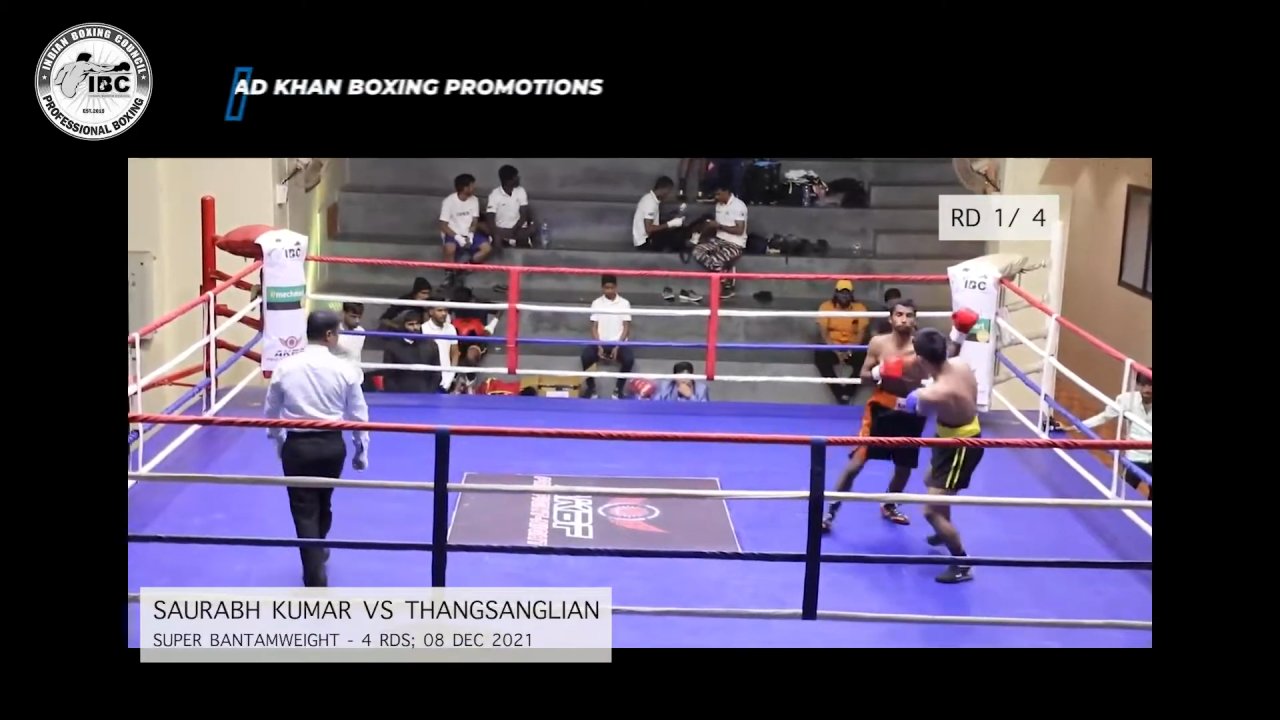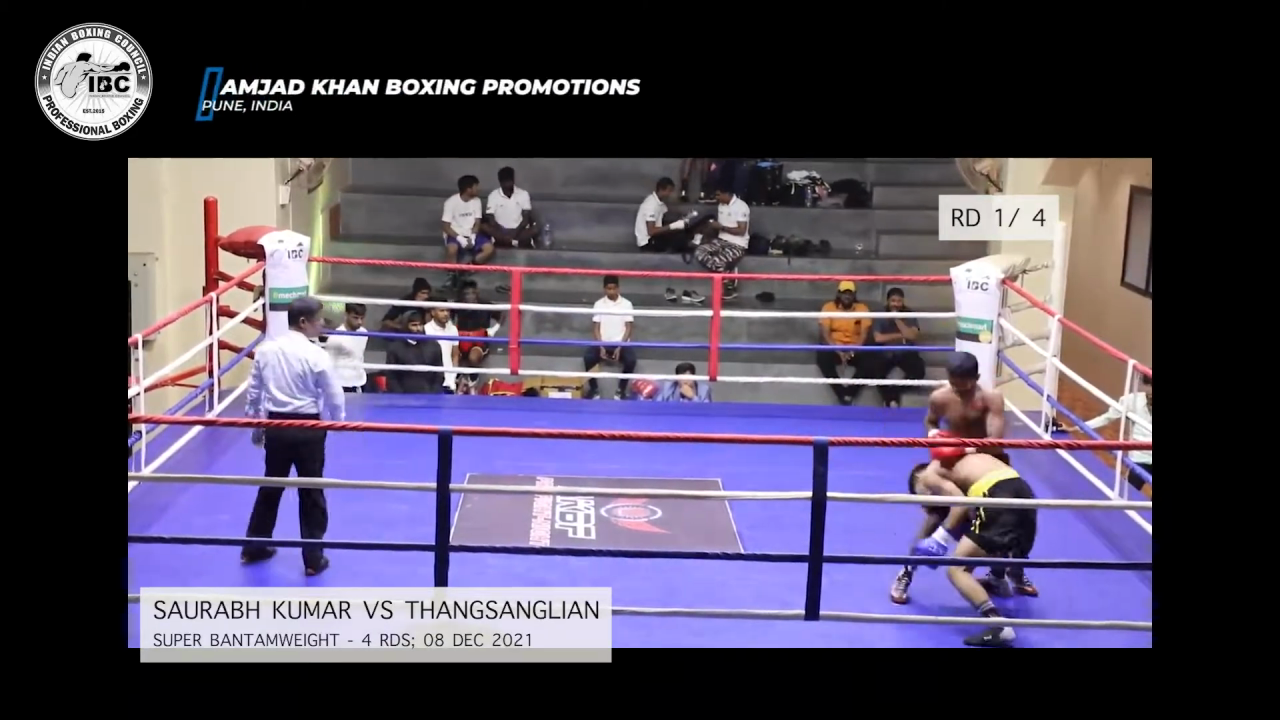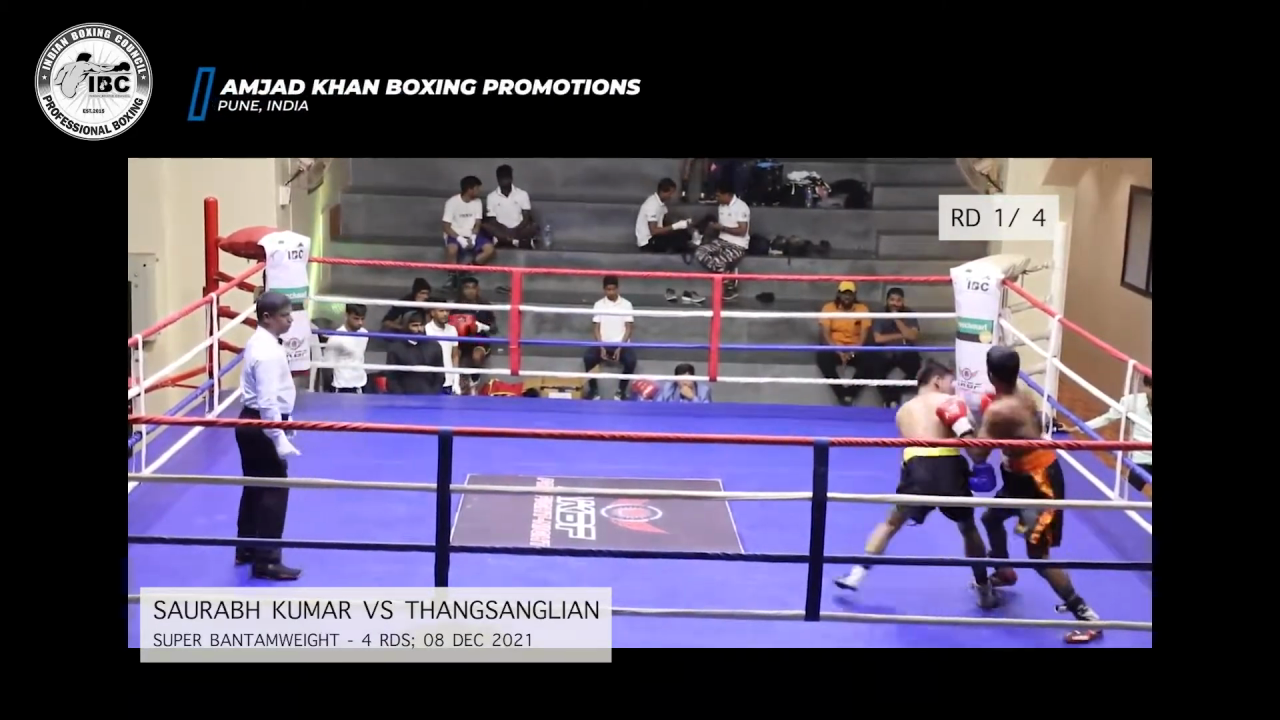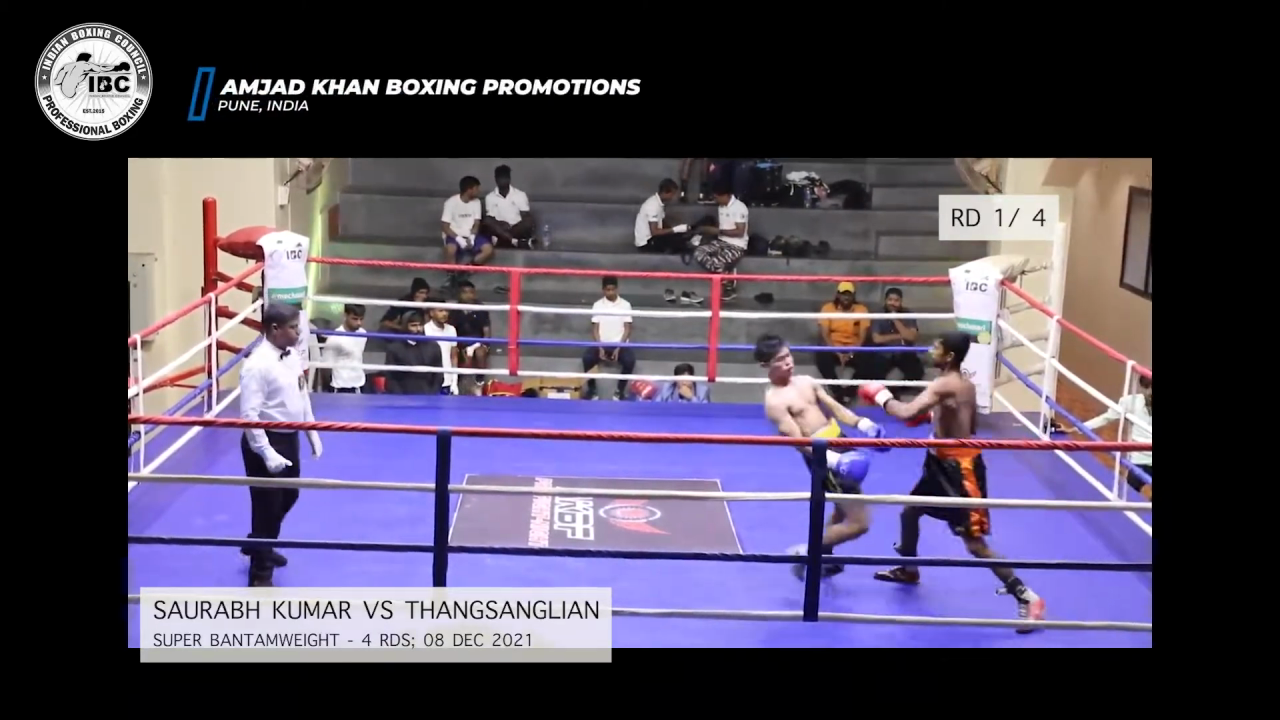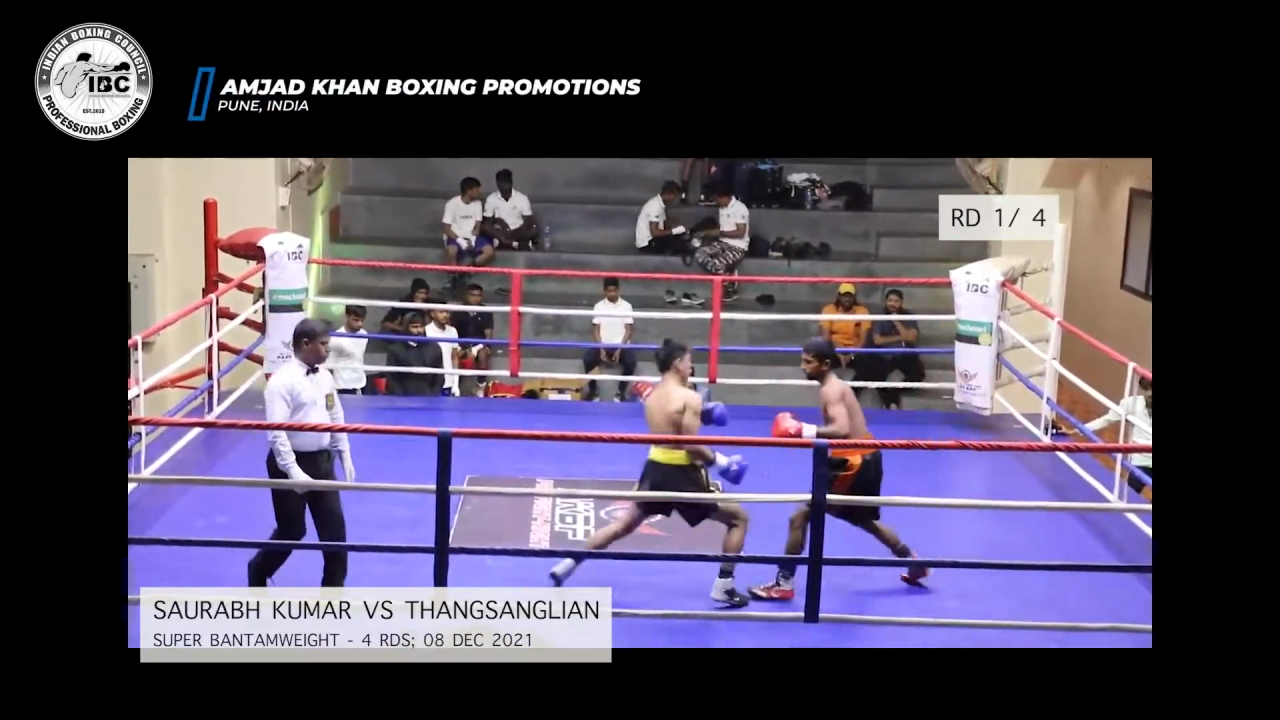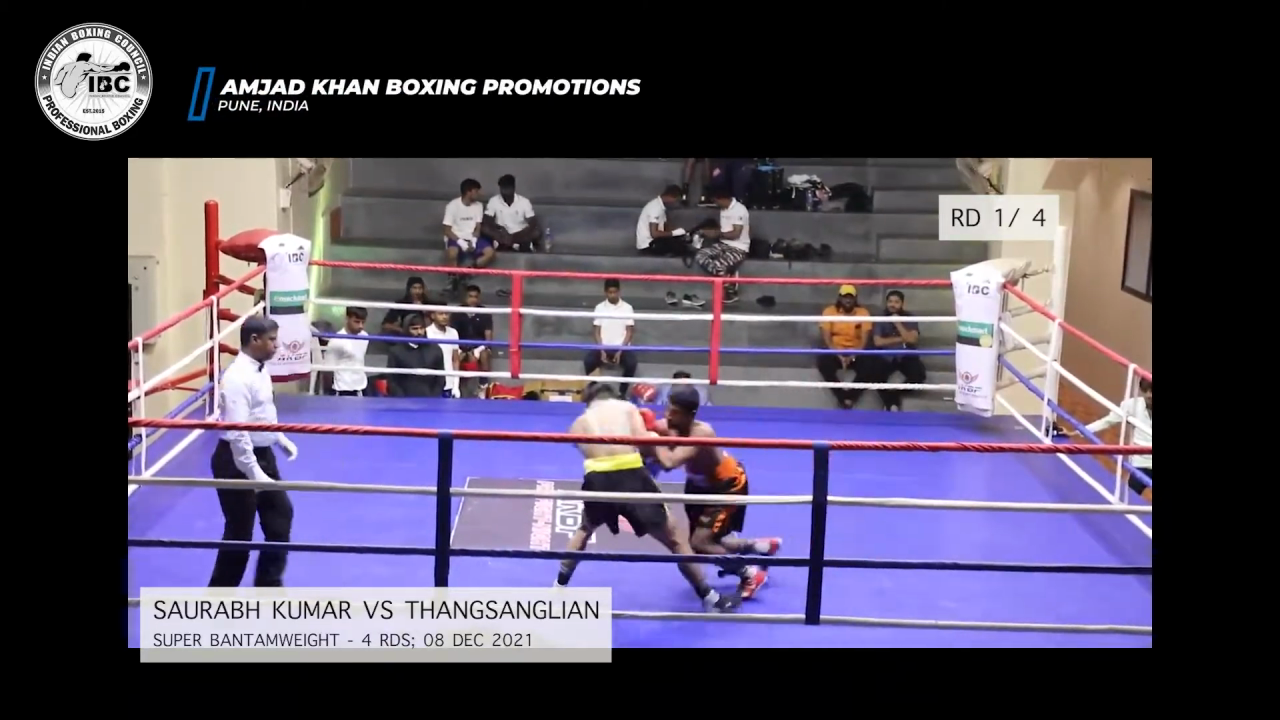
dt=0.5s
person 1, frame 1
left shoulder: (285, 368)
right shoulder: (344, 370)
left elbow: (270, 412)
right elbow: (358, 415)
left wrist: (279, 441)
right wrist: (361, 451)
left hip: (298, 446)
right hip: (332, 445)
left knee: (305, 512)
right knee: (321, 505)
left ankle: (317, 580)
right ankle: (316, 559)
person 1, frame 2
left shoulder: (266, 349)
right shoulder: (316, 355)
left elbow: (253, 391)
right elbow: (334, 397)
right wrist: (337, 422)
left hip: (276, 427)
right hip: (308, 430)
left knee: (270, 488)
right knee: (312, 494)
left ankle: (254, 548)
right ankle: (313, 558)
person 1, frame 3
left shoulder: (264, 342)
right shoulder: (267, 351)
right elbow: (267, 401)
left wrist: (285, 420)
right wrist: (280, 439)
left hip: (252, 424)
right hip: (262, 426)
left knee: (255, 488)
right knee: (274, 491)
left ankle: (247, 549)
right ankle: (267, 561)
person 1, frame 4
left shoulder: (293, 356)
right shoulder: (257, 365)
left elbow: (302, 397)
right elbow: (249, 414)
left wrist: (312, 433)
right wrist: (266, 453)
left hip: (289, 438)
right hip: (265, 442)
left knee: (287, 497)
right knee: (266, 506)
left ankle: (258, 546)
right ankle: (260, 577)
person 1, frame 5
left shoulder: (324, 377)
right shoulder: (282, 381)
left elbow: (336, 417)
right elbow: (276, 432)
left wrist: (345, 455)
right wrist: (293, 471)
left hip: (321, 460)
right hip: (292, 465)
left knee: (334, 527)
right knee: (291, 530)
left ankle: (334, 587)
right ankle: (257, 575)
person 1, frame 6
left shoulder: (261, 372)
right shoulder: (237, 379)
right elbow: (237, 431)
left wrist: (282, 439)
right wrist: (253, 472)
left hip: (263, 455)
right hip: (239, 462)
left knee: (280, 514)
right knee: (240, 530)
left ankle: (269, 580)
person 2, frame 1
right shoulder: (879, 343)
right elbow: (864, 376)
right wrist: (878, 374)
left hip: (909, 413)
right hip: (882, 408)
left knee: (904, 467)
right knee: (856, 464)
left ankle: (888, 506)
right ankle: (832, 509)
person 2, frame 2
left shoulder: (990, 398)
right shoulder: (940, 397)
left elbow: (996, 440)
right elbow: (930, 423)
right wrist: (935, 439)
left ankle: (1015, 575)
right ankle: (906, 573)
person 2, frame 3
left shoulder: (999, 410)
right shoulder: (1022, 399)
left elbow: (978, 451)
left hip: (1037, 479)
right hip: (1023, 474)
left knee: (1039, 557)
right knee: (990, 520)
left ankle: (1087, 617)
right ankle: (1004, 574)
person 2, frame 4
left shoulder: (944, 385)
right shoulder: (965, 385)
left elbow: (907, 414)
left wrist: (881, 397)
right wrist: (929, 413)
left hip: (960, 468)
right hip: (943, 462)
left knee: (975, 544)
right knee: (910, 513)
left ankle: (1028, 599)
right ankle: (908, 570)
person 2, frame 5
left shoulder: (830, 390)
right shoulder: (837, 386)
left elbow: (843, 431)
right elbow: (838, 428)
left wrist: (807, 433)
right wrist: (802, 430)
left hip: (851, 465)
right hip: (867, 460)
left knee: (799, 520)
right knee: (866, 521)
left ankle: (783, 584)
right ankle: (915, 565)
person 2, frame 6
left shoulder: (701, 432)
right shoulder: (667, 426)
left elbow: (668, 463)
left wrist: (653, 434)
left hip: (728, 485)
right hip: (700, 484)
left knee: (700, 543)
right knee: (706, 542)
left ankle: (751, 574)
right ankle: (763, 546)
person 3, frame 1
left shoulder: (935, 394)
right shoulder: (961, 366)
left elbow: (920, 410)
left hip: (959, 448)
right hip: (959, 440)
left knee: (932, 512)
right knee: (932, 483)
left ankle: (962, 565)
right ankle: (947, 535)
person 3, frame 2
left shoulder: (930, 475)
right shoulder: (947, 462)
left wrist: (941, 534)
left hip: (999, 498)
right hip: (1020, 490)
left knee: (955, 570)
left ankle: (999, 627)
person 3, frame 3
left shoulder: (903, 410)
right shoulder: (949, 402)
right elbow: (961, 433)
left hip: (915, 468)
right hip: (947, 467)
left knee: (889, 526)
right knee: (968, 529)
left ankle: (857, 574)
right ankle: (984, 591)
person 3, frame 4
left shoulder: (806, 382)
right shoulder: (774, 400)
left elbow: (834, 408)
right elbow: (798, 442)
left wrist: (863, 423)
right wrist: (834, 460)
right hip: (822, 456)
left knee: (843, 511)
right knee: (858, 524)
right ankle: (806, 554)
person 3, frame 5
left shoulder: (652, 395)
right shoulder: (689, 399)
right elbow: (694, 446)
left wrist: (702, 413)
right wrist: (719, 462)
left hip: (654, 470)
right hip: (683, 475)
left knee: (625, 525)
right knee: (738, 520)
left ankle: (566, 567)
right ankle: (723, 588)
person 3, frame 6
left shoulder: (577, 424)
right shoulder: (626, 407)
right elbow: (645, 440)
left hip: (597, 482)
right hip: (632, 479)
left knee: (584, 530)
right knee: (674, 541)
left ankle: (560, 588)
right ankle: (712, 599)
